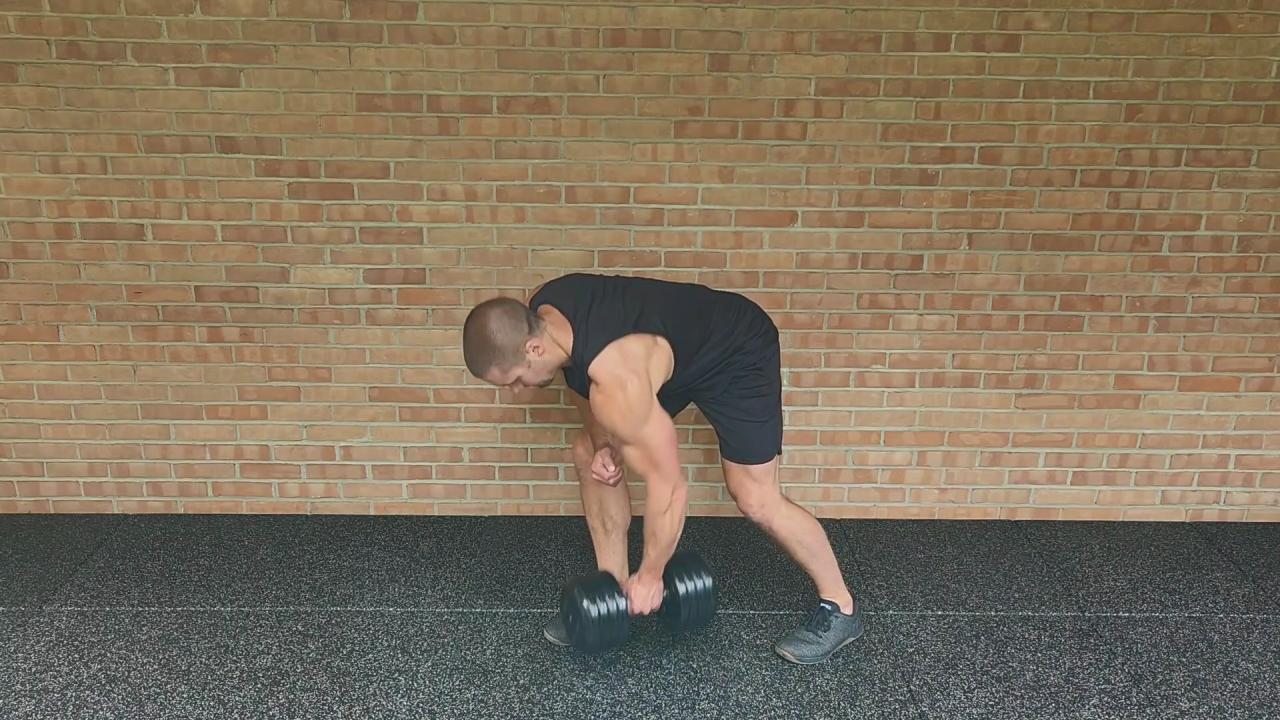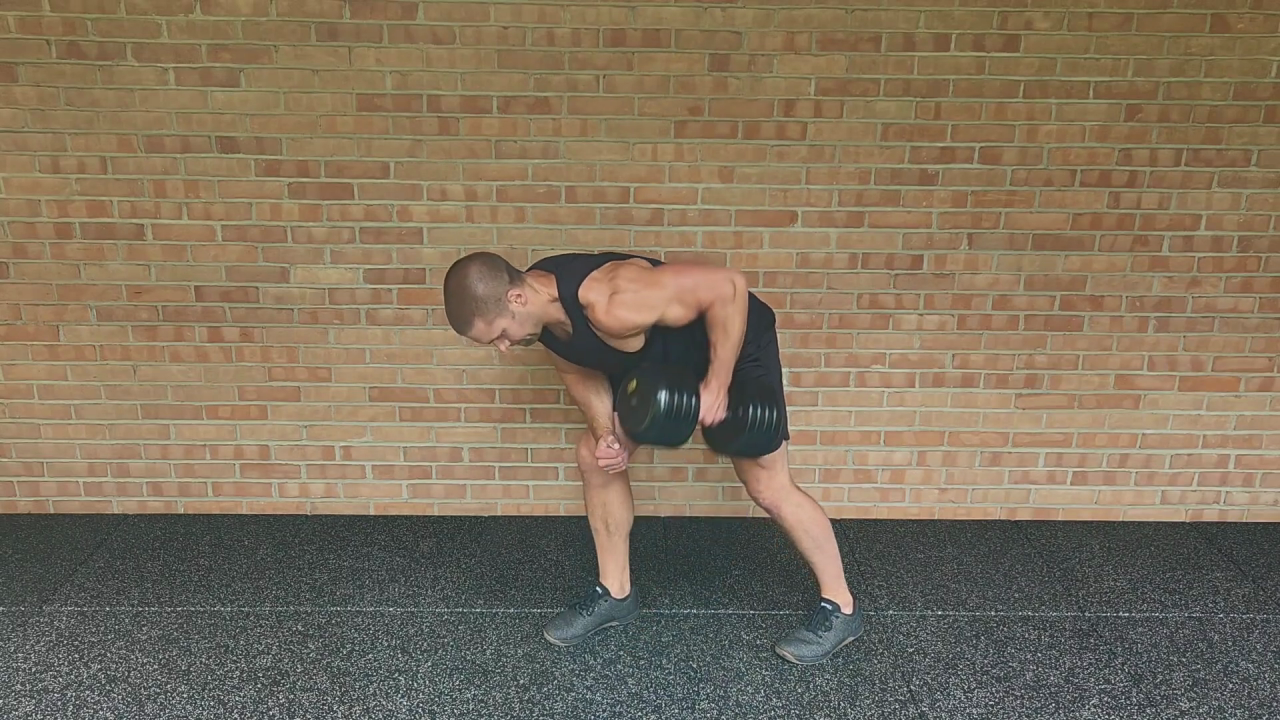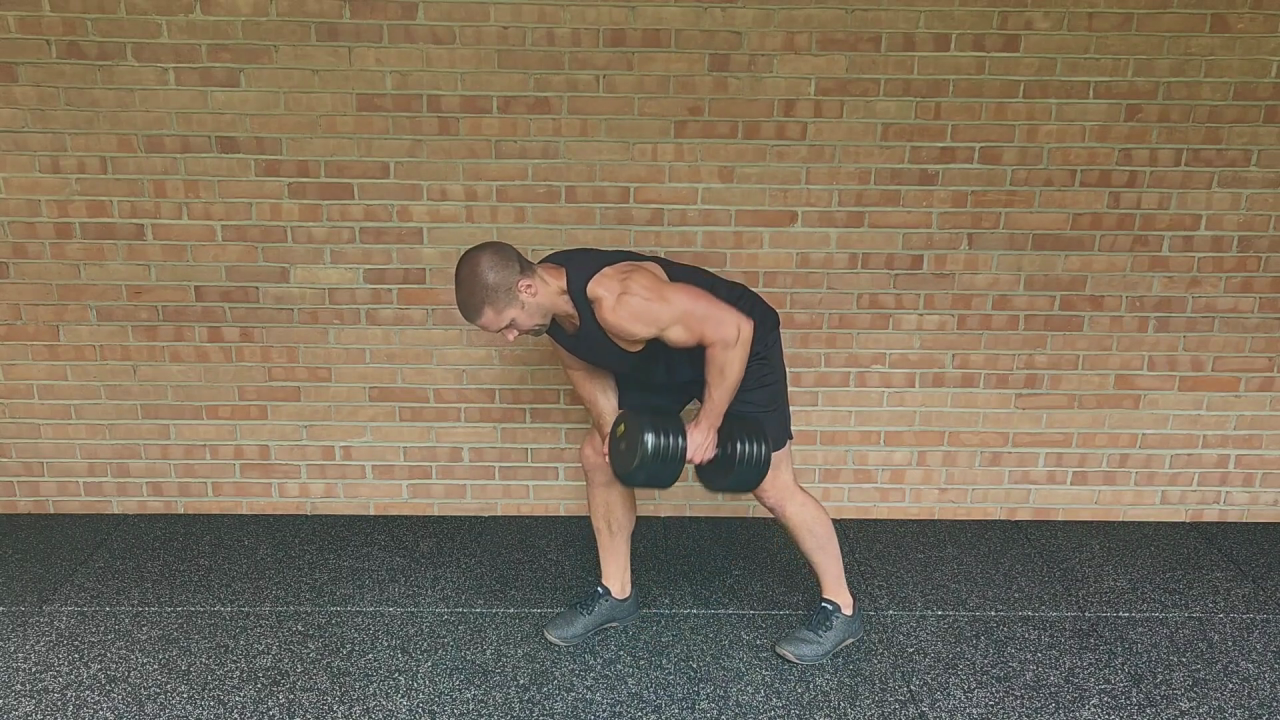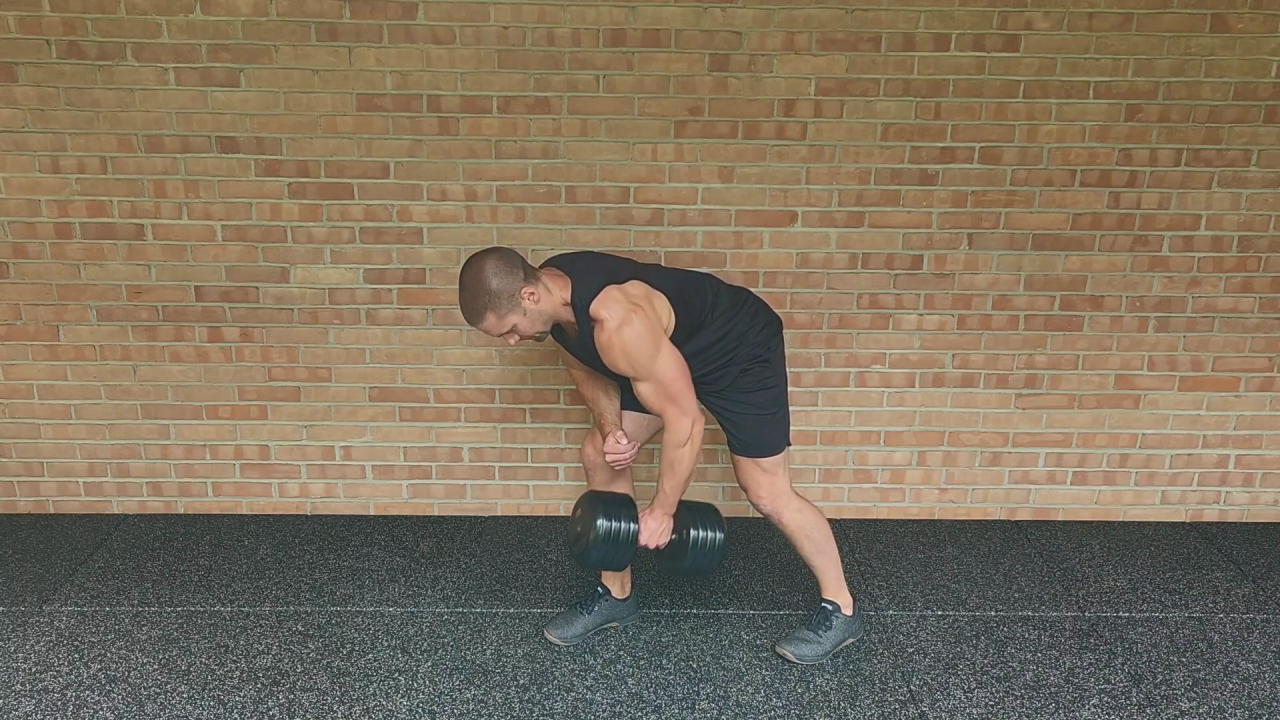
dt=0.4s
person 1, frame 1
left shoulder: (615, 376)
right shoulder: (538, 314)
left elbow: (667, 488)
left wrist: (649, 577)
right wrist: (602, 441)
left hip: (738, 354)
right hip: (674, 353)
left knee: (756, 500)
right knee: (589, 456)
left ankle: (841, 607)
person 1, frame 2
left shoulder: (609, 305)
right shoulder: (539, 303)
left elbow: (728, 287)
right elbow: (578, 368)
left wrist: (717, 385)
right wrist: (604, 432)
left hip: (732, 346)
right hip: (658, 356)
left knee: (768, 488)
right knee: (594, 458)
left ankle: (841, 608)
right ankle: (616, 593)
person 1, frame 3
left shoulder: (617, 301)
right shoulder: (548, 296)
left elbow: (732, 330)
right elbow: (584, 365)
left wrist: (706, 425)
right wrist: (610, 429)
left hip: (738, 347)
right hip: (664, 351)
left knee: (772, 488)
right knee: (598, 456)
left ankle: (841, 608)
right ankle: (616, 594)
person 1, frame 4
left shoulder: (619, 324)
right shoulder: (551, 289)
left elbow: (684, 421)
right elbow: (585, 364)
left wrist: (661, 511)
right wrist: (610, 427)
left hip: (741, 348)
right hip: (671, 348)
left knee: (767, 494)
right knee: (598, 455)
left ankle: (841, 608)
right ankle: (616, 594)
